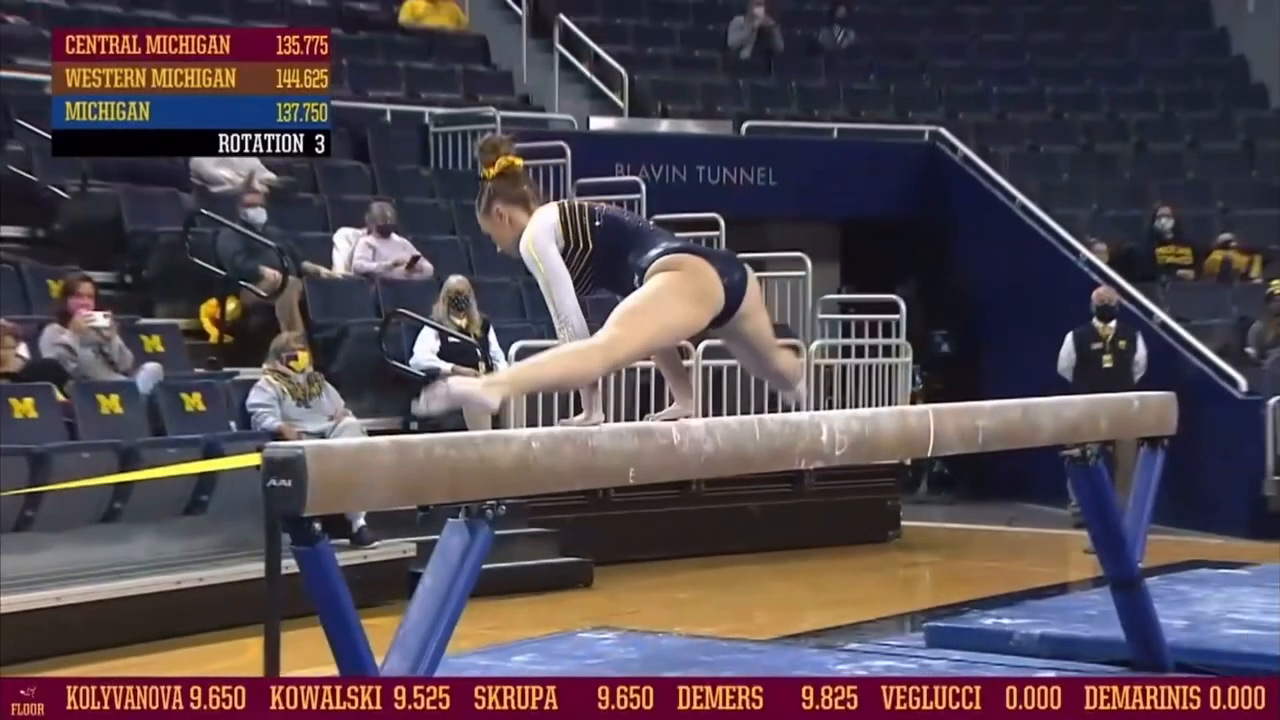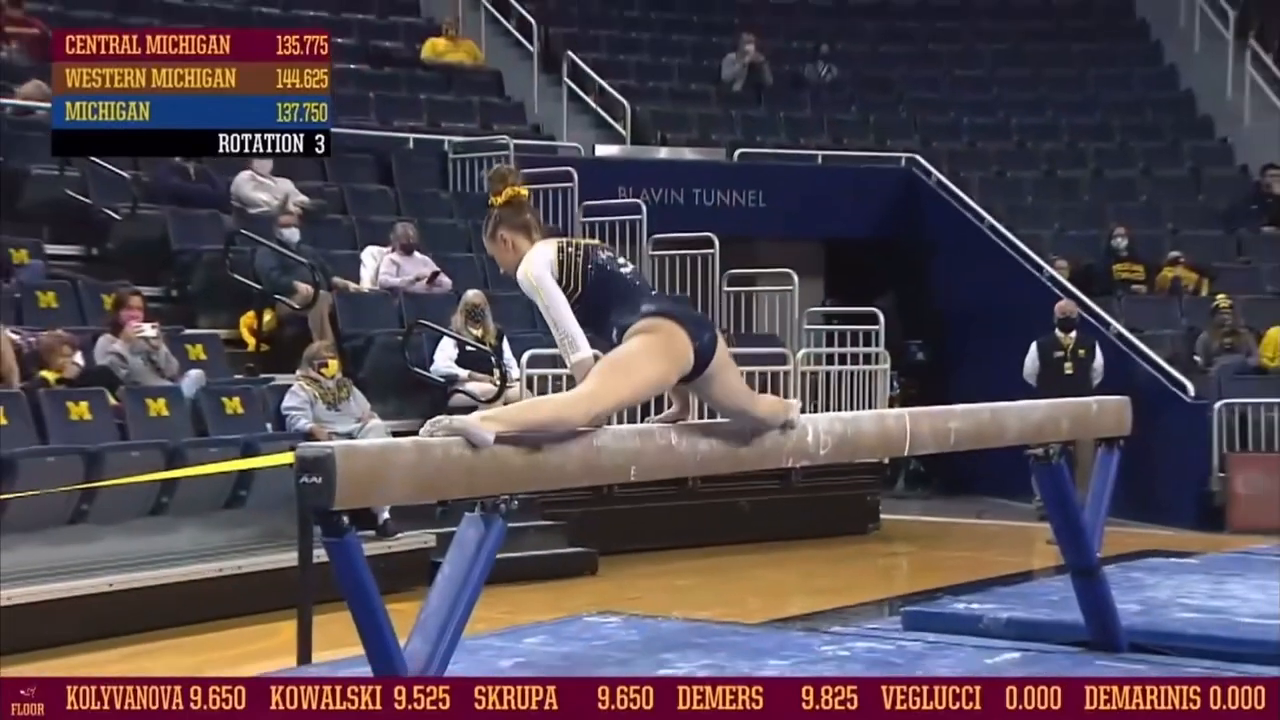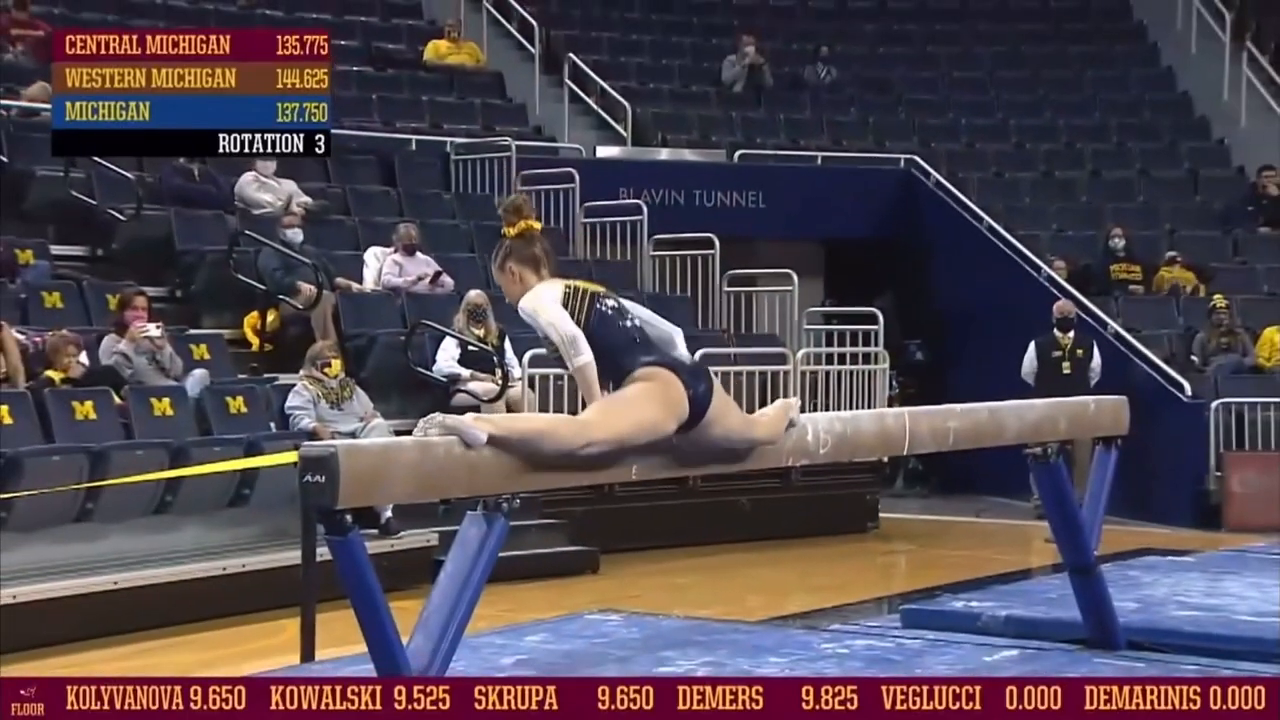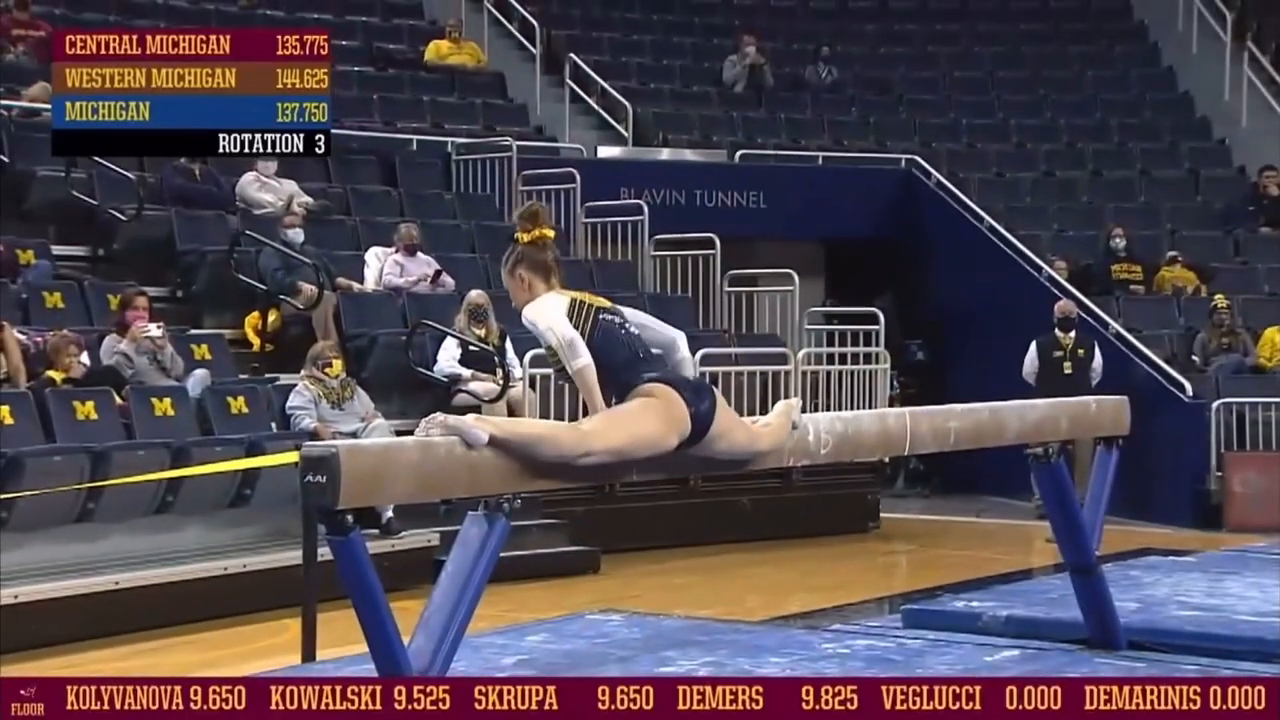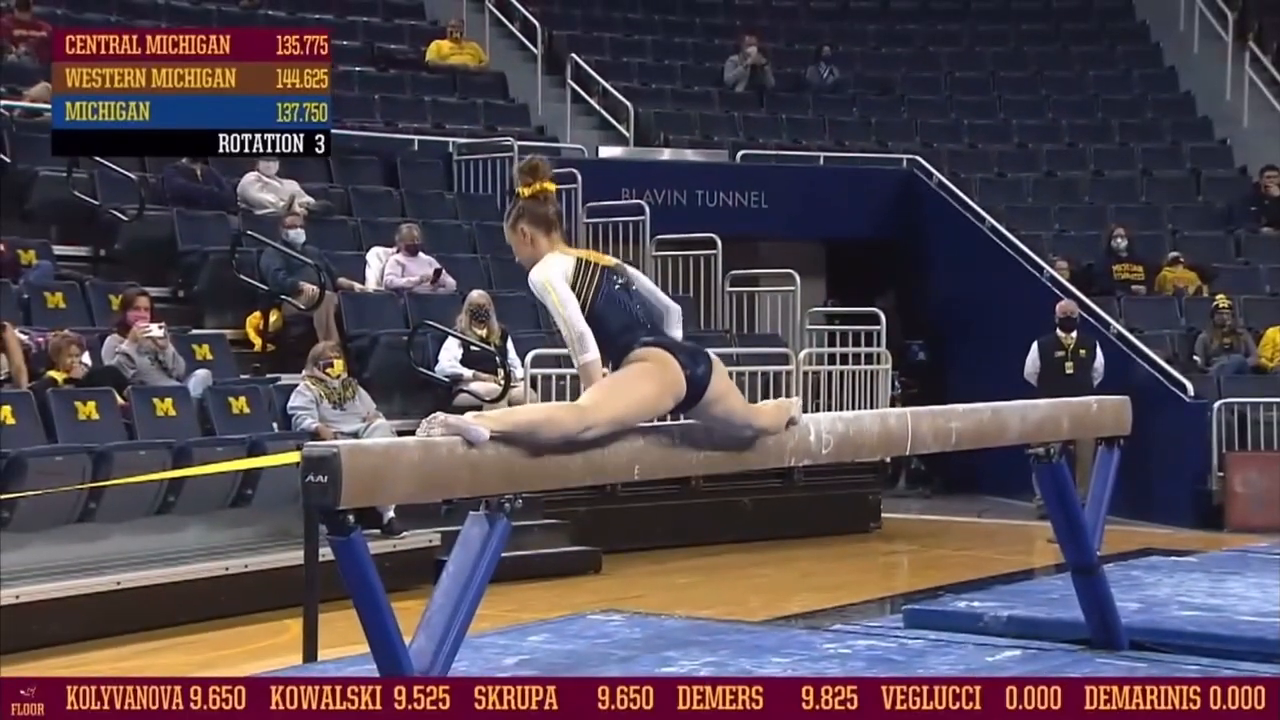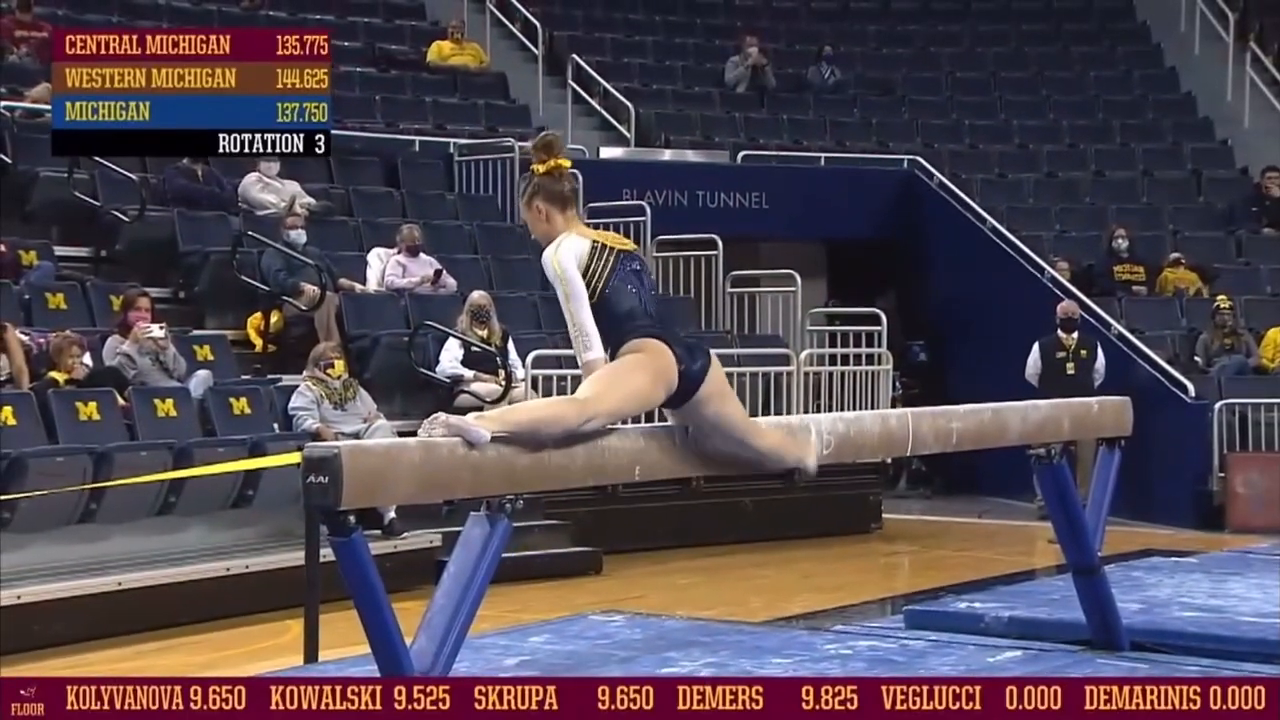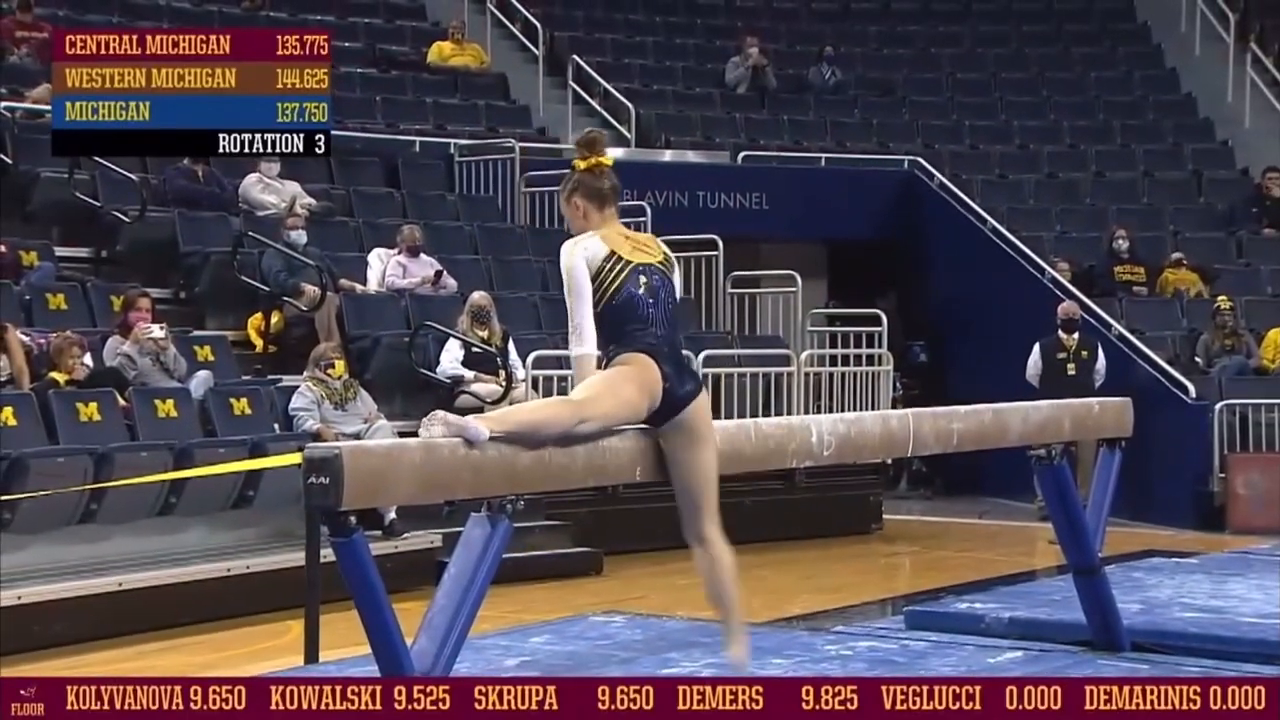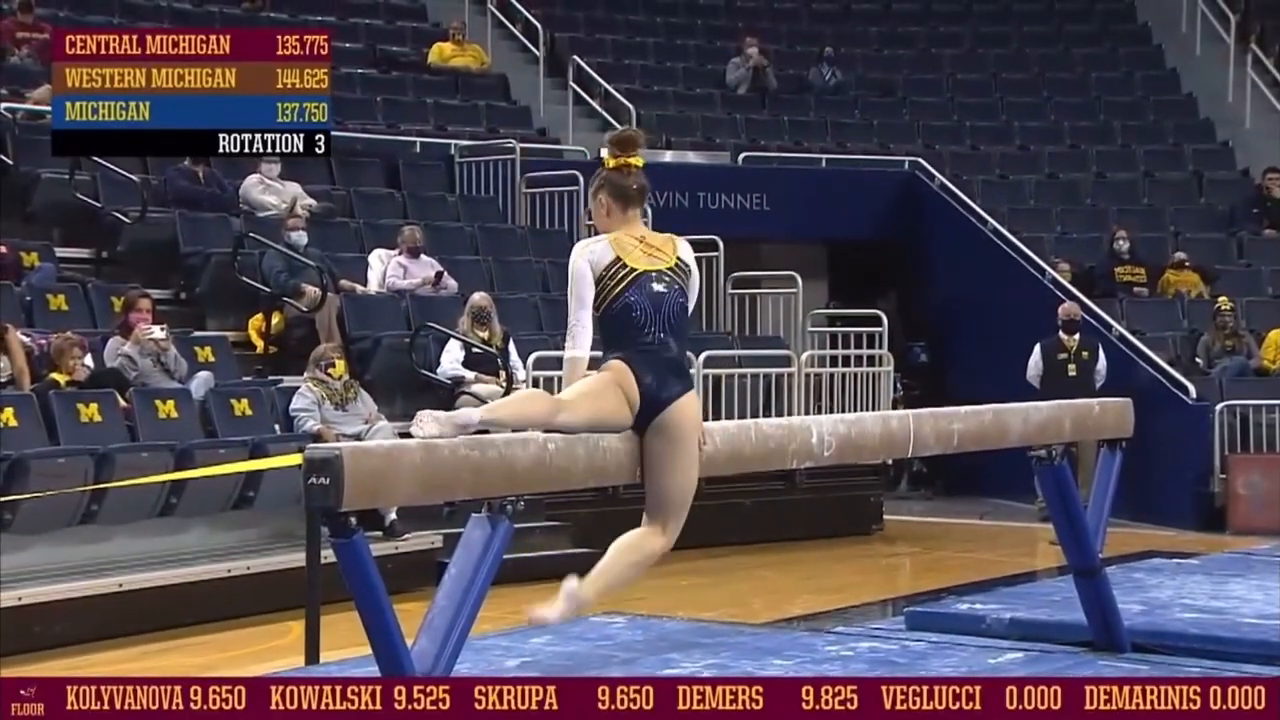
dt=0.2s
person 1, frame 1
left shoulder: (536, 232)
right shoulder: (584, 218)
left elbow: (571, 325)
right elbow: (651, 322)
left wrist: (591, 407)
left hip: (689, 277)
right hip: (726, 271)
right knee: (767, 358)
left ankle: (485, 392)
right ankle: (796, 380)
person 1, frame 2
left shoulder: (532, 263)
right shoulder: (586, 252)
left elbow: (572, 342)
left wrist: (596, 396)
right wrist: (680, 399)
left hip: (662, 342)
right hip: (694, 330)
left ankle: (481, 424)
person 1, frame 3
left shoulder: (535, 299)
right shoulder: (594, 293)
left elbow: (575, 345)
right elbow: (672, 334)
left wrist: (598, 409)
left hip: (659, 391)
right hip: (694, 383)
left ankle: (475, 425)
person 1, frame 4
left shoulder: (539, 309)
right shoulder: (603, 306)
left elbow: (575, 352)
left wrist: (600, 422)
left hip: (660, 408)
right hip: (696, 402)
left ankle: (476, 428)
person 1, frame 5
left shoulder: (546, 271)
right shoulder: (608, 263)
left elbow: (583, 342)
left wrist: (597, 407)
left hip: (656, 368)
right hip: (694, 362)
left ankle: (476, 423)
person 1, frame 6
left shoulder: (560, 255)
right shoulder: (624, 240)
left elbow: (589, 342)
left wrist: (598, 407)
left hip: (653, 360)
right hip: (694, 360)
right knee: (746, 437)
left ankle: (481, 425)
person 1, frame 7
left shoulder: (578, 249)
right shoulder: (660, 250)
left elbow: (584, 339)
left wrist: (584, 396)
left hip: (638, 371)
right hip: (686, 382)
right knee: (705, 528)
left ankle: (477, 423)
right ankle: (736, 640)
person 1, frame 8
left shoulder: (591, 251)
right shoulder: (683, 252)
left elbow: (578, 345)
left wrist: (565, 405)
left hip: (626, 382)
right hip: (678, 391)
right knee: (662, 529)
left ankle: (469, 418)
person 2, frame 1
left shoulder: (1132, 336)
right shoulder: (1077, 336)
left elbow: (1139, 366)
right elbow: (1065, 368)
left wrist: (1125, 385)
right wrist: (1083, 386)
left knee: (1124, 460)
right ankle: (1080, 507)
person 2, frame 2
left shoulder: (1090, 344)
right shoulder: (1040, 345)
left elbow: (1097, 373)
right elbow: (1029, 374)
left wrist: (1084, 389)
right wrist: (1046, 390)
left knee: (1083, 459)
right ankle: (1043, 502)
person 2, frame 3
left shoulder: (1087, 344)
right shoulder: (1039, 345)
left elbow: (1095, 372)
right elbow: (1028, 373)
left wrist: (1082, 389)
right wrist: (1043, 389)
left knee: (1081, 457)
right ankle: (1041, 501)
person 2, frame 4
left shoulder: (1089, 344)
right shoulder: (1040, 345)
left elbow: (1096, 372)
right elbow: (1029, 373)
left wrist: (1083, 389)
right wrist: (1045, 389)
right ankle: (1042, 500)
person 2, frame 5
left shoulder: (1091, 344)
right shoulder: (1042, 345)
left elbow: (1098, 372)
right elbow: (1030, 373)
left wrist: (1085, 389)
right wrist: (1047, 389)
left knee: (1084, 457)
left ankle: (1082, 500)
right ankle: (1044, 500)
person 2, frame 6
left shoulder: (1092, 345)
right shoulder: (1042, 346)
left elbow: (1099, 373)
right elbow: (1031, 374)
left wrist: (1085, 390)
right wrist: (1049, 390)
left knee: (1085, 458)
right ankle: (1044, 501)
person 2, frame 7
left shoulder: (1093, 346)
right shoulder: (1043, 346)
left elbow: (1099, 374)
right elbow: (1032, 375)
left wrist: (1086, 390)
right wrist: (1049, 391)
left knee: (1085, 459)
right ankle: (1045, 502)
person 2, frame 8
left shoulder: (1093, 347)
right shoulder: (1044, 347)
left elbow: (1100, 375)
right elbow: (1033, 375)
left wrist: (1087, 391)
right wrist: (1049, 392)
left knee: (1086, 460)
right ankle: (1045, 503)
person 3, frame 1
left shoulder: (318, 381)
right shoulder: (268, 385)
left elbow: (340, 408)
right elbow: (261, 417)
left wrist: (343, 415)
right wrist: (282, 428)
left hip: (332, 433)
right hip: (300, 439)
person 3, frame 2
left shoulder: (347, 386)
right shoulder: (301, 390)
left elbow: (367, 411)
right elbow: (295, 419)
left wrist: (369, 417)
right wrist: (313, 429)
left hip: (359, 433)
right hip: (331, 439)
person 3, frame 3
left shoulder: (350, 385)
right shoulder: (304, 390)
left elbow: (370, 410)
right elbow: (299, 418)
left wrist: (372, 416)
right wrist: (317, 428)
left hip: (362, 431)
right hip: (334, 438)
person 3, frame 4
left shoulder: (351, 386)
right shoulder: (305, 390)
left elbow: (372, 410)
right elbow: (299, 418)
left wrist: (373, 416)
right wrist: (317, 428)
left hip: (363, 432)
right hip: (335, 438)
person 3, frame 5
left shoulder: (352, 386)
right shoulder: (307, 390)
left elbow: (373, 411)
right elbow: (301, 419)
left wrist: (374, 416)
right wrist: (319, 428)
left hip: (365, 432)
right hip: (336, 438)
person 3, frame 6
left shoulder: (353, 386)
right shoulder: (308, 390)
left elbow: (374, 411)
right elbow: (302, 419)
left wrist: (375, 417)
right wrist: (320, 429)
left hip: (365, 433)
right hip: (336, 439)
left knee: (383, 428)
person 3, frame 7
left shoulder: (353, 387)
right shoulder: (308, 391)
left elbow: (375, 412)
right elbow: (303, 420)
left wrist: (376, 417)
right wrist: (321, 429)
left hip: (366, 434)
right hip: (337, 439)
left knee: (383, 428)
person 3, frame 8
left shoulder: (354, 388)
right shoulder: (309, 391)
left elbow: (375, 412)
right elbow: (303, 421)
left wrist: (376, 418)
right wrist: (321, 430)
left hip: (367, 435)
right hip: (338, 440)
left knee: (384, 429)
